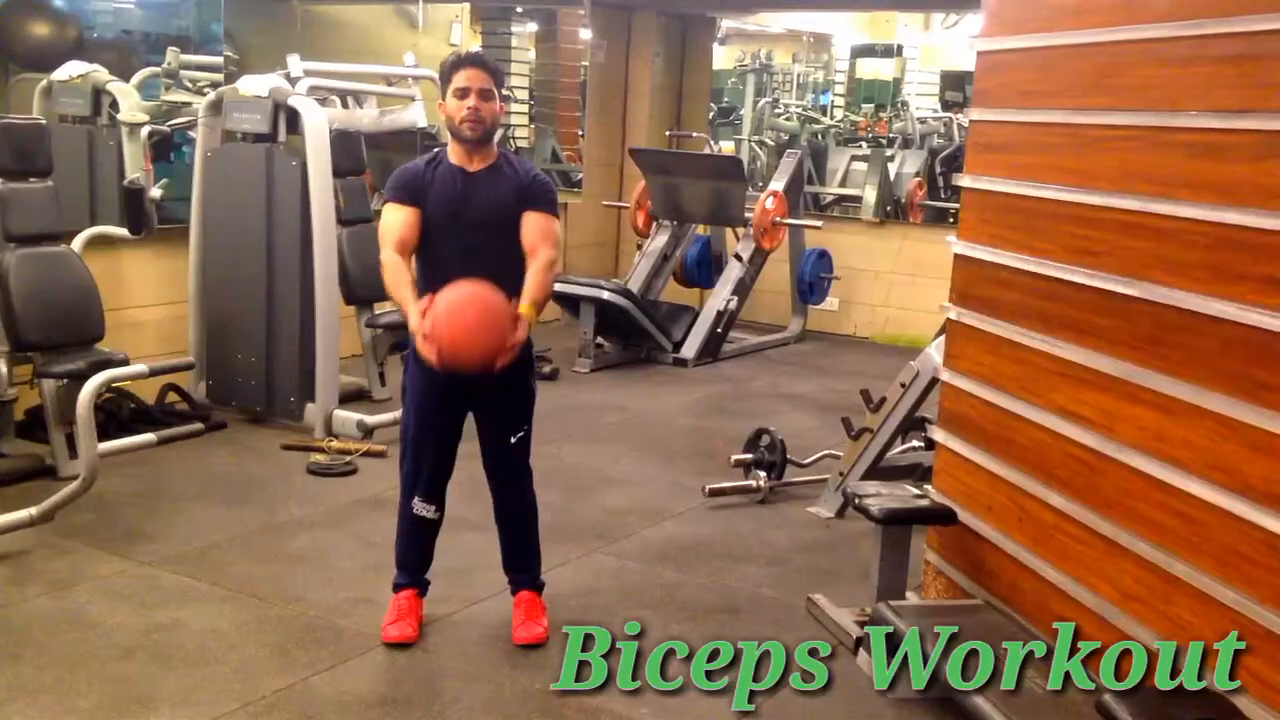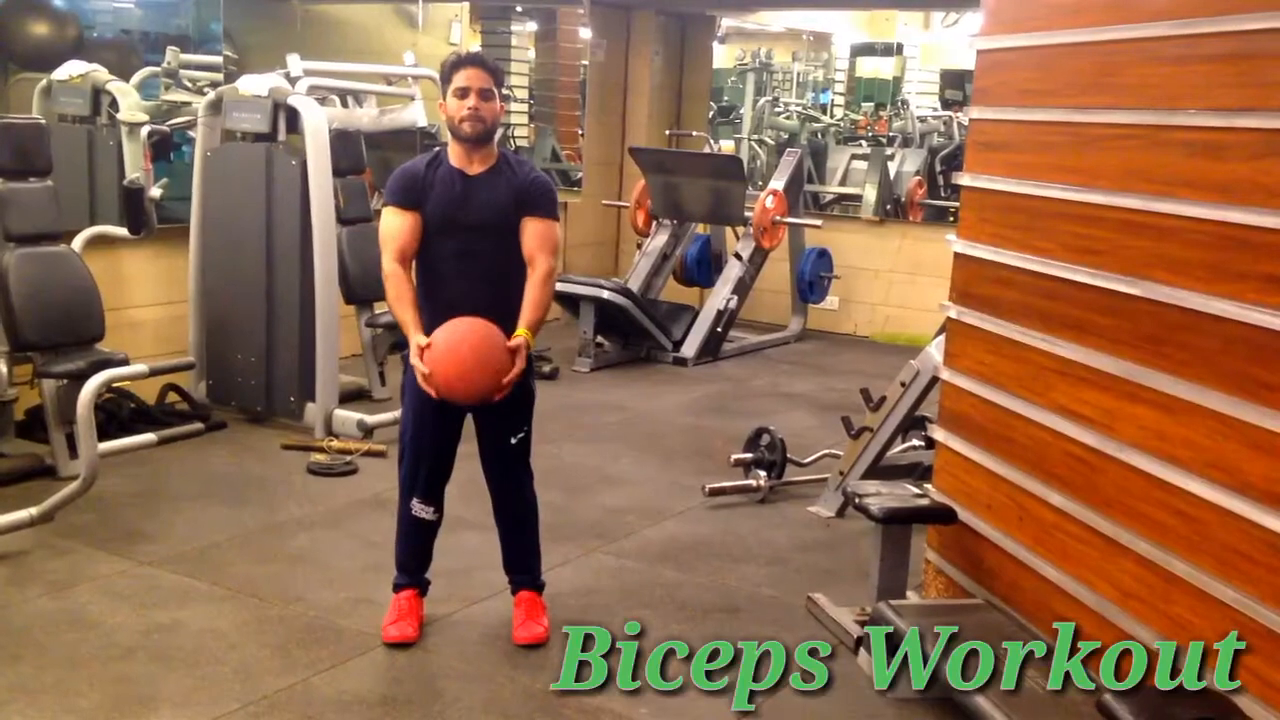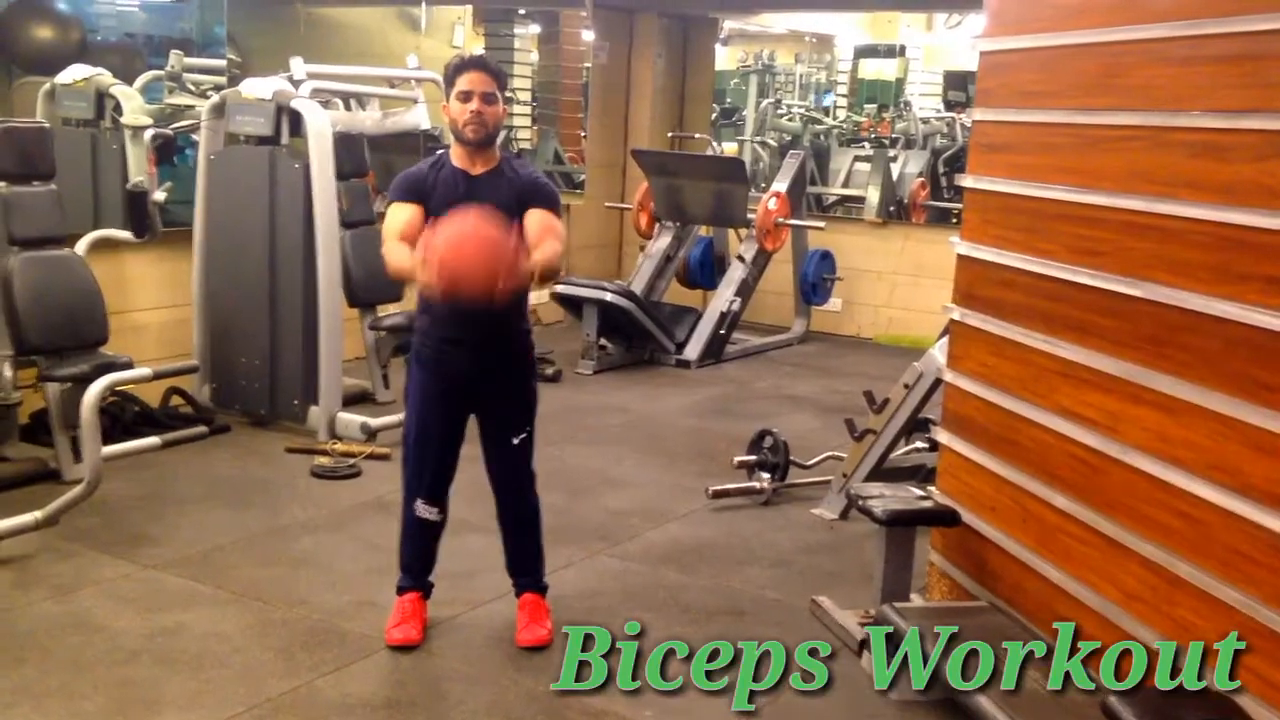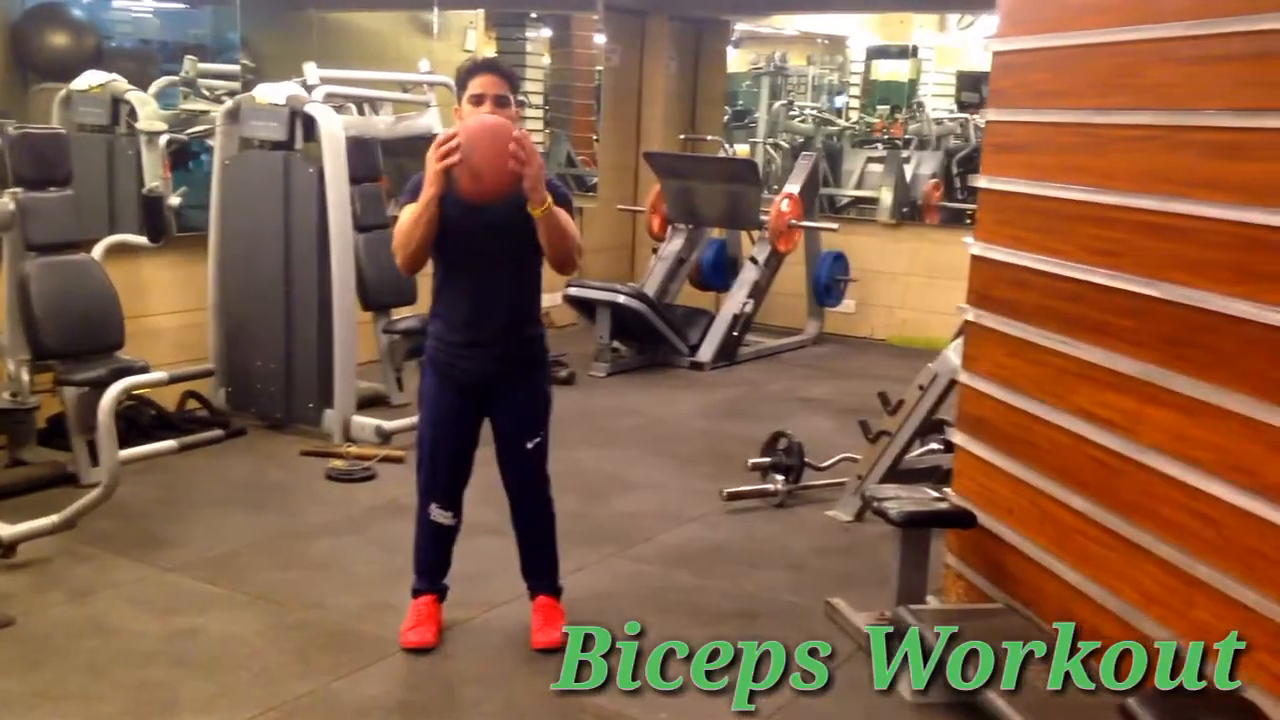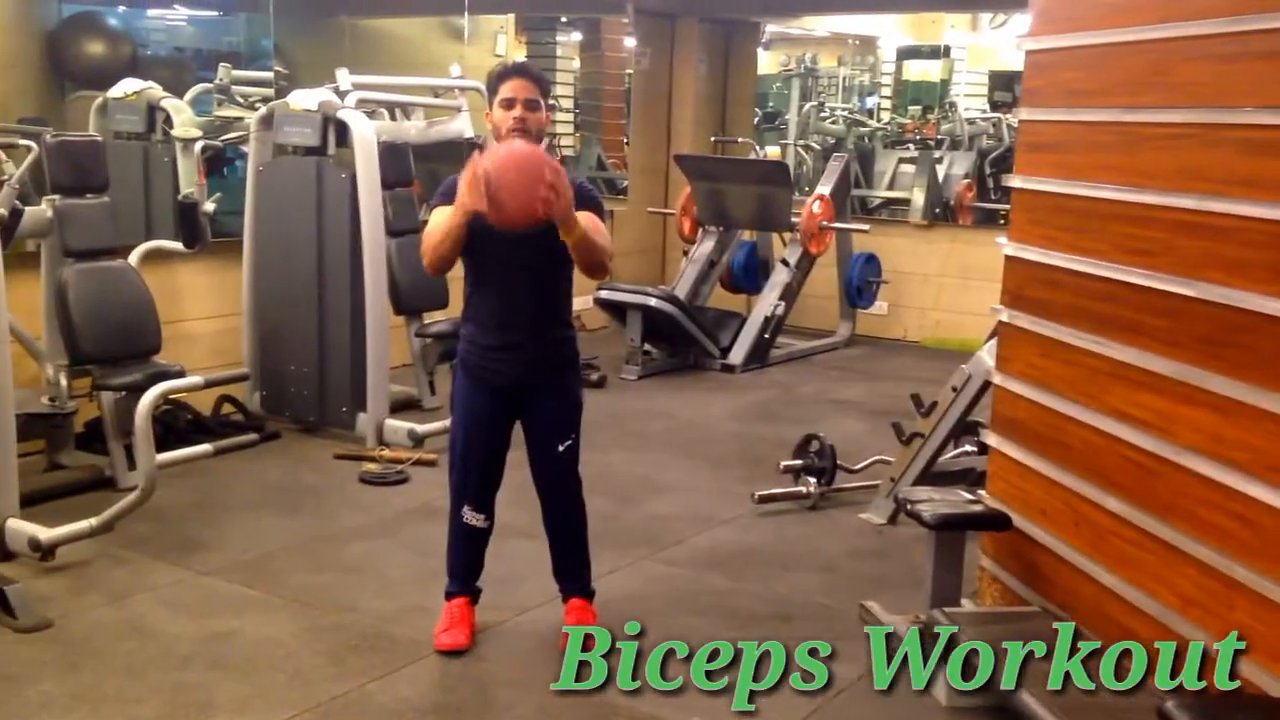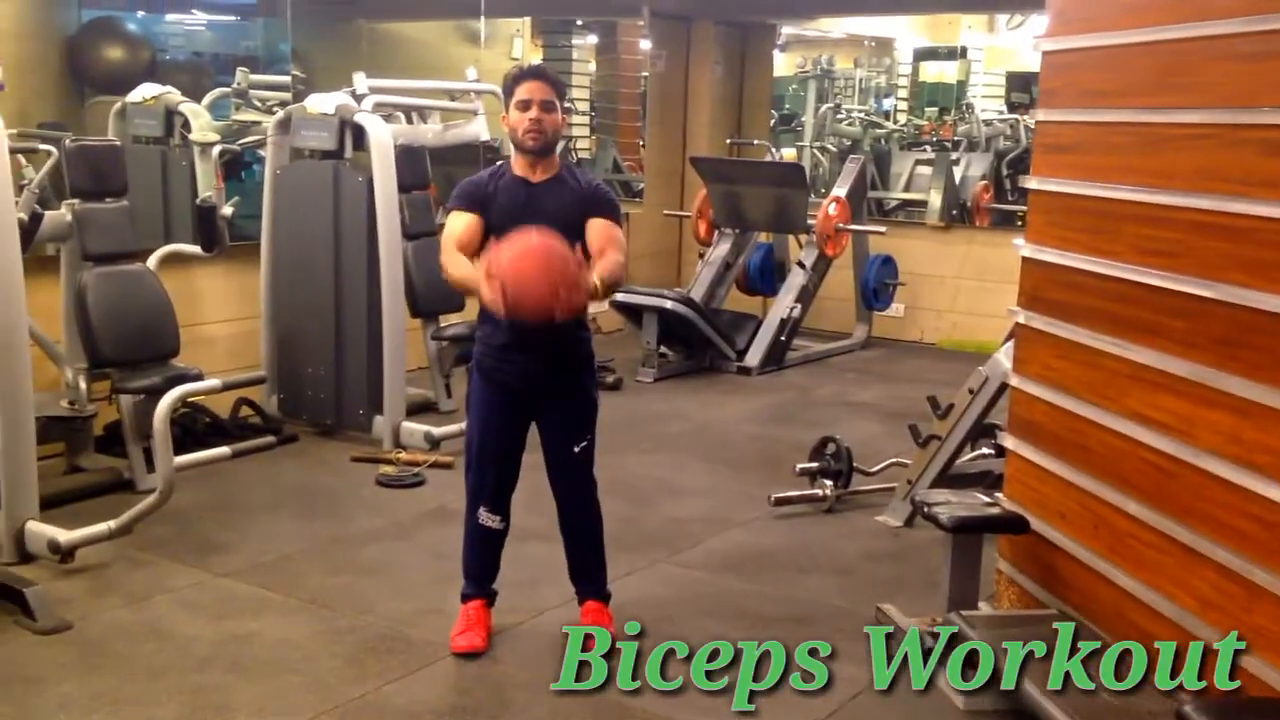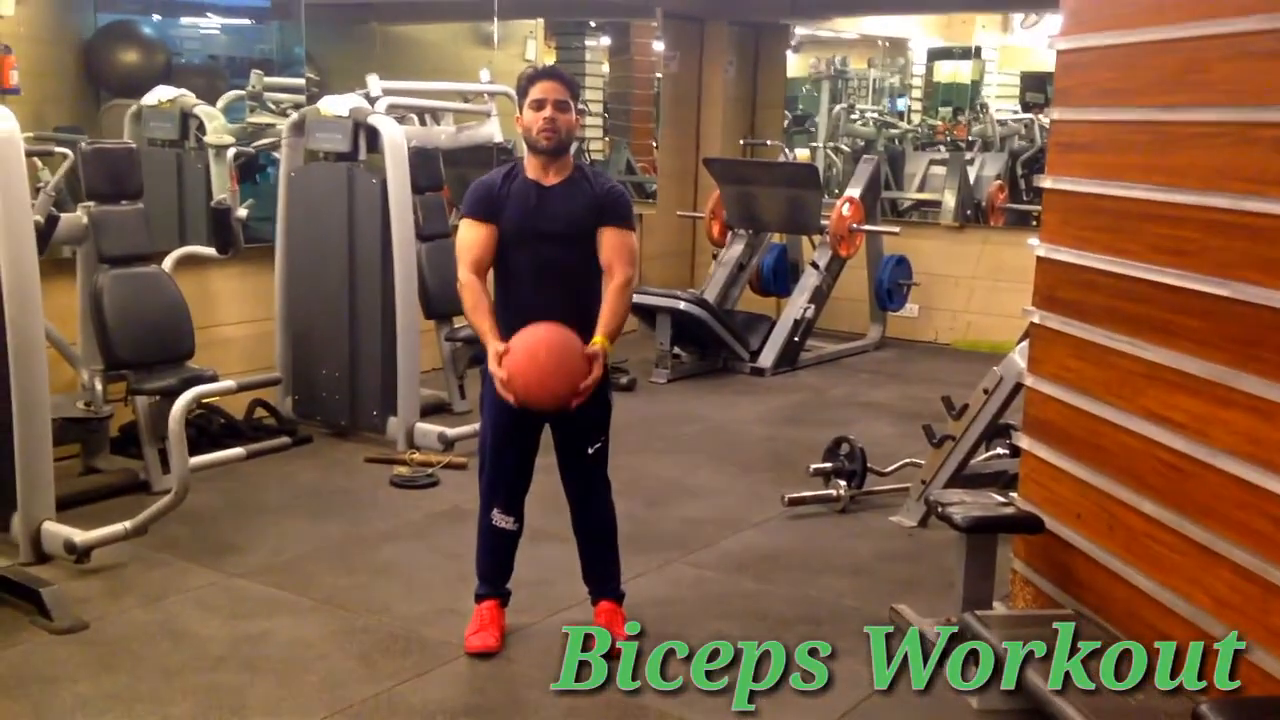
dt=0.4s
person 1, frame 1
left shoulder: (529, 182)
right shoulder: (413, 179)
left elbow: (544, 255)
right elbow: (392, 253)
left wrist: (525, 315)
right wrist: (413, 311)
left hip: (507, 357)
right hip: (434, 357)
left knee: (512, 478)
right knee: (422, 477)
left ankle: (527, 591)
right ankle: (409, 590)
person 1, frame 2
left shoulder: (530, 184)
right shoulder: (412, 179)
left elbow: (542, 266)
right elbow: (395, 262)
left wrist: (522, 338)
right wrist: (414, 336)
left hip: (505, 356)
right hip: (434, 354)
left knee: (512, 478)
right knee: (420, 477)
left ankle: (527, 590)
right ankle: (409, 589)
person 1, frame 3
left shoulder: (530, 185)
right shoulder: (416, 181)
left elbow: (552, 251)
right elbow: (392, 247)
left wrist: (527, 265)
right wrist: (418, 263)
left hip: (507, 356)
right hip: (436, 354)
left knee: (515, 479)
right knee: (424, 478)
left ankle: (531, 593)
right ankle: (412, 592)
person 1, frame 4
left shoulder: (542, 184)
right shoulder: (430, 182)
left elbow: (567, 259)
right elbow: (406, 258)
left wrist: (536, 195)
right wrist: (433, 191)
left hip: (520, 362)
right hip: (450, 360)
left knee: (529, 482)
right knee: (438, 484)
left ankle: (545, 595)
right ankle: (427, 595)
person 1, frame 5
left shoulder: (574, 192)
right shoulder: (459, 188)
left elbow: (600, 265)
right elbow: (432, 261)
left wrist: (565, 219)
right wrist: (463, 211)
left hip: (552, 365)
right hip: (481, 364)
left knee: (561, 486)
right knee: (471, 487)
left ankle: (578, 599)
right ankle: (460, 598)
person 1, frame 6
left shoulder: (590, 193)
right shoulder: (477, 190)
left elbow: (615, 262)
right elbow: (450, 258)
left wrist: (591, 283)
right wrist: (479, 279)
left hip: (568, 366)
right hip: (497, 364)
left knee: (576, 487)
right knee: (487, 487)
left ankle: (594, 600)
right ankle: (476, 599)
person 1, frame 7
left shoulder: (605, 195)
right shoulder: (489, 192)
left elbow: (620, 275)
right elbow: (470, 273)
left wrist: (601, 344)
right wrist: (492, 343)
left hip: (581, 369)
right hip: (510, 368)
left knee: (590, 488)
right knee: (501, 488)
left ankle: (607, 601)
right ankle: (490, 600)
